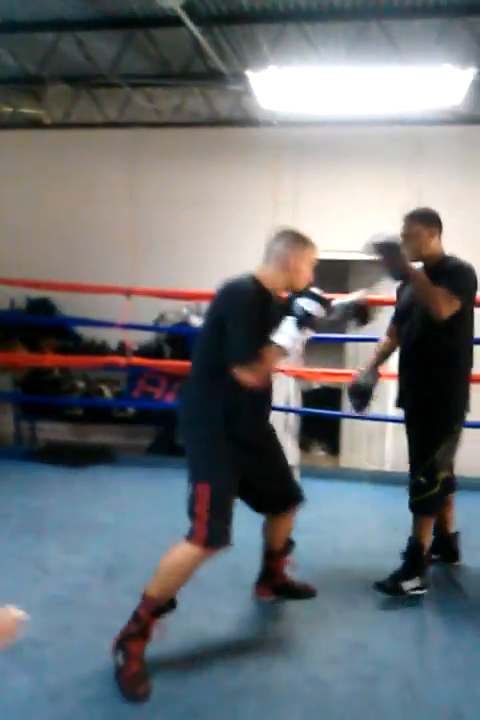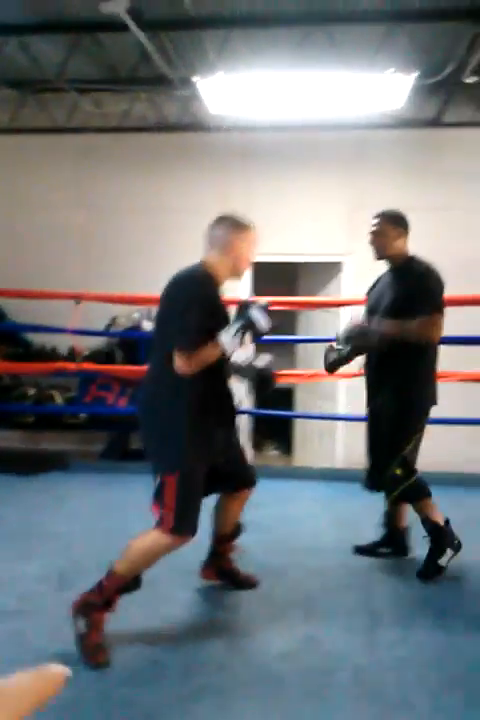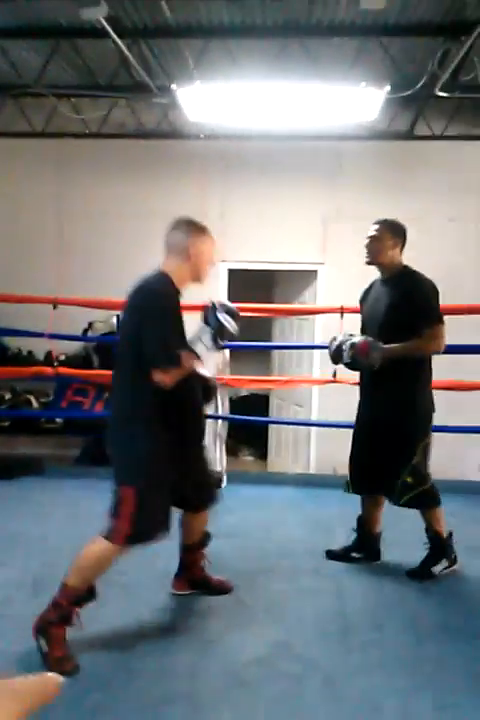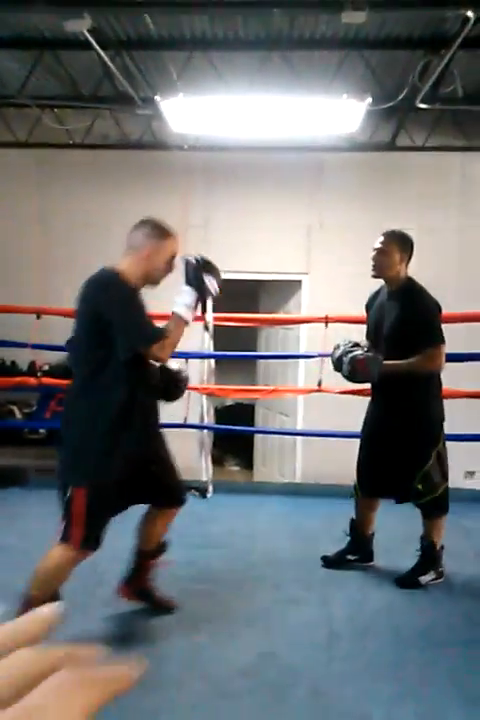
dt=0.2s
person 1, frame 1
left shoulder: (270, 300)
right shoulder: (239, 298)
right elbow: (249, 374)
right wrist: (293, 327)
left hip: (250, 425)
right hip: (214, 431)
left knee: (285, 501)
right knee: (204, 539)
left ankle: (271, 578)
right ankle: (133, 638)
person 1, frame 2
left shoulder: (208, 287)
right shoulder: (191, 286)
right elbow: (184, 362)
left wrist: (240, 334)
right wrist: (236, 334)
left hip: (206, 413)
right hip: (175, 420)
left knee: (239, 482)
right knee: (175, 528)
left ankle: (218, 563)
right ankle: (93, 605)
person 1, frame 3
left shoulder: (162, 292)
right shoulder: (157, 296)
right elbow: (163, 372)
left wrist: (196, 378)
left hip: (171, 424)
right hip: (143, 430)
left knee: (200, 496)
right knee: (125, 534)
left ankle: (189, 572)
right ankle: (52, 622)
person 1, frame 4
left shoulder: (122, 290)
right shoulder: (107, 289)
right elbow: (157, 349)
right wrist: (191, 298)
left hip: (132, 422)
right hip: (96, 430)
left knee: (168, 499)
right knee: (77, 543)
left ankle: (137, 580)
person 2, frame 1
right shoulder: (411, 282)
left elbow: (441, 309)
right elbow: (395, 333)
left wrist: (407, 269)
right wrist: (369, 371)
left hip: (445, 393)
right hip: (418, 390)
left knee: (427, 473)
right knee: (436, 468)
left ankle: (416, 567)
right ankle: (446, 542)
person 2, frame 2
left shoulder: (422, 276)
right shoulder: (382, 283)
left elbow: (432, 330)
left wrist: (382, 331)
right wrist: (348, 350)
left hip: (409, 389)
right hip: (383, 386)
left knee: (395, 467)
right knee: (385, 464)
left ankle: (443, 536)
right ankle: (394, 536)
person 2, frame 3
left shoulder: (418, 287)
right shoulder: (372, 290)
left elbow: (435, 341)
left wrist: (385, 352)
right wrist: (352, 349)
left hip: (407, 399)
right hip: (375, 395)
left knee: (407, 474)
right knee: (368, 470)
left ankle: (442, 547)
right ankle: (367, 541)
person 2, frame 4
left shoulder: (421, 303)
right shoulder: (376, 300)
left elbow: (435, 360)
left wrist: (384, 367)
right wrist: (358, 358)
left hip: (419, 409)
right hip: (385, 403)
left knee: (424, 481)
right knee: (370, 472)
left ankle: (432, 560)
right ankle: (360, 545)
